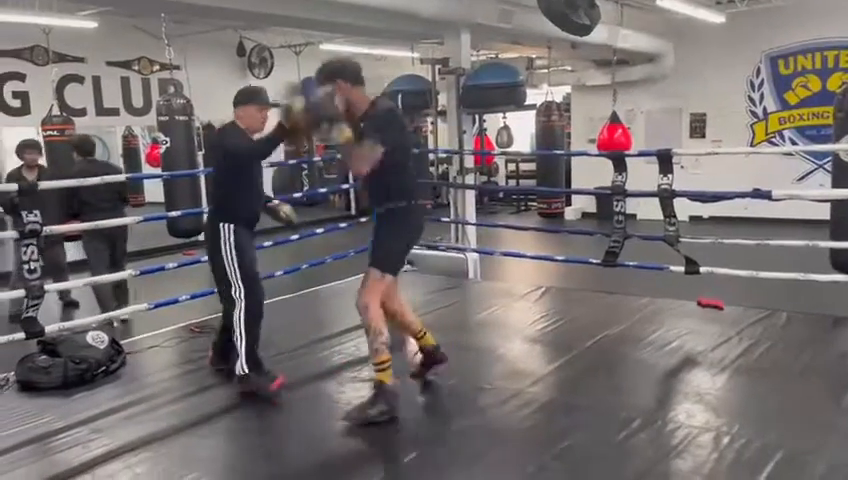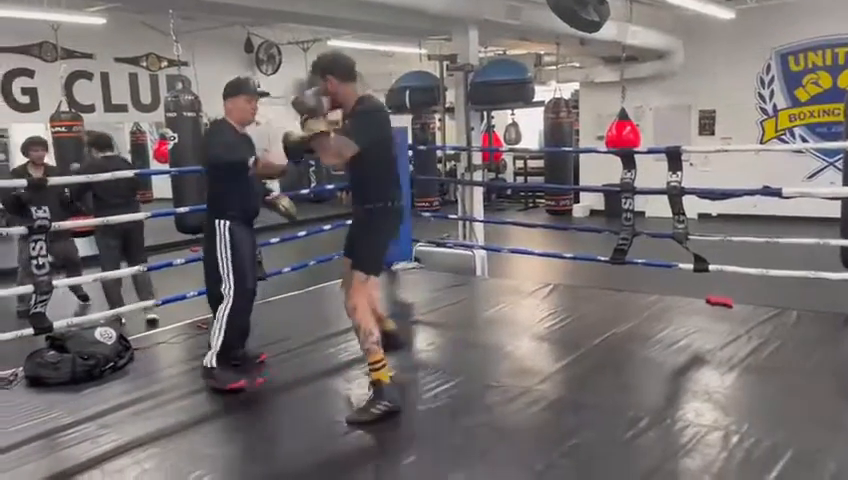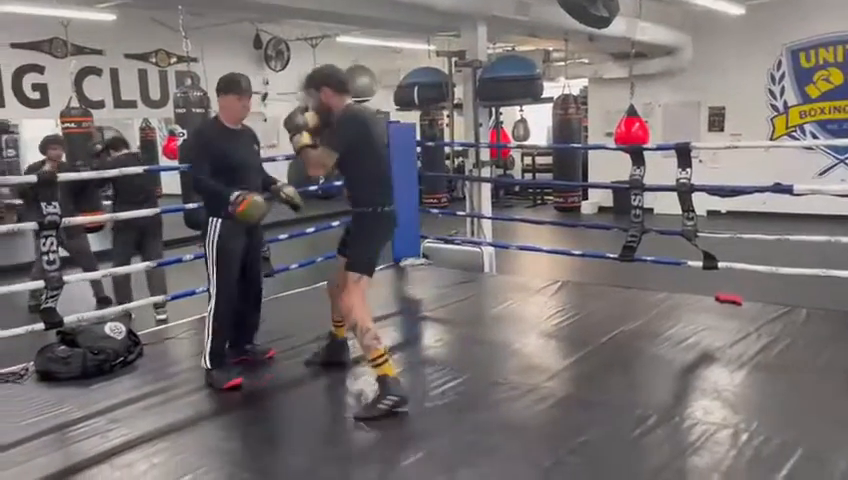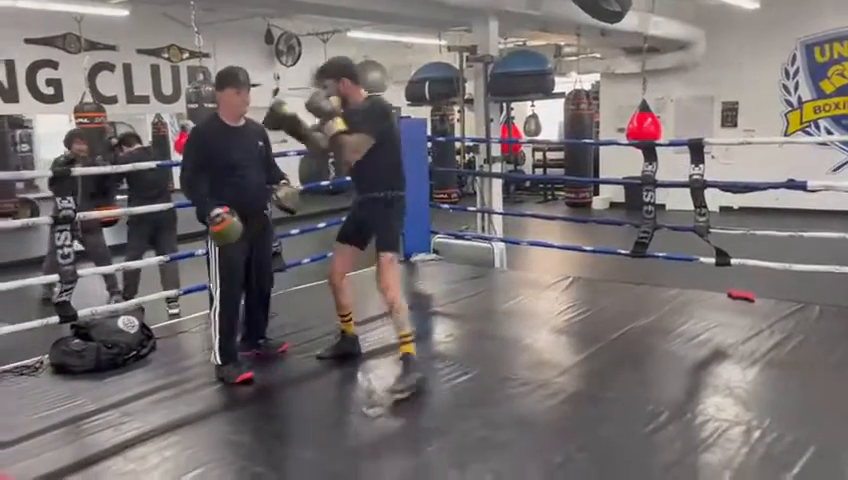
dt=0.2s
person 1, frame 1
left shoulder: (386, 114)
right shoulder: (361, 117)
left elbow: (361, 165)
left wrist: (340, 122)
left hip: (402, 214)
right hip: (387, 213)
left knee: (368, 301)
right knee: (386, 295)
left ankle: (384, 394)
right ankle: (430, 350)
person 1, frame 2
left shoulder: (368, 112)
right shoulder: (357, 112)
left elbow: (333, 156)
right elbow: (343, 156)
left wrist: (312, 117)
left hip: (380, 213)
right hip: (368, 210)
left knee: (356, 302)
right knee: (355, 282)
left ankle: (384, 393)
right ankle: (388, 333)
person 1, frame 3
left shoulder: (349, 120)
right shoulder: (358, 115)
left elbow: (317, 168)
left wrist: (299, 132)
right wrist: (313, 127)
left hip: (374, 217)
right hip: (365, 214)
left knee: (354, 303)
right knee: (337, 282)
left ankle: (390, 387)
right ankle: (336, 346)
person 1, frame 4
left shoulder: (376, 109)
right shoulder: (347, 113)
left elbow: (352, 155)
right elbow: (331, 149)
left wrist: (330, 115)
right wrist: (296, 126)
left hip: (387, 204)
right hip: (364, 203)
left knee: (387, 280)
right knee: (336, 272)
left ankle: (410, 363)
right ankle: (348, 339)
person 2, frame 1
left shoulder: (251, 142)
right shoulder: (228, 136)
right elbow: (245, 154)
left wrist: (273, 205)
right wrist: (283, 132)
left hip: (241, 228)
right hip: (226, 228)
left knee: (243, 294)
right knee: (247, 295)
left ankle: (223, 353)
right ankle: (248, 370)
person 2, frame 2
left shoulder: (245, 139)
right shoulder: (217, 133)
right elbow: (218, 164)
right wrist: (255, 163)
left hip: (244, 224)
right hip: (224, 225)
left knee: (246, 289)
right knee: (232, 292)
left ankle: (233, 349)
right ankle: (215, 364)
person 2, frame 3
left shoulder: (248, 135)
right shoulder: (205, 135)
right elbow: (199, 179)
left wrist: (277, 188)
right wrist: (232, 196)
left hip: (251, 222)
right hip: (223, 223)
left knee: (251, 287)
right knee: (223, 293)
left ankle: (241, 344)
right ankle: (214, 364)
person 2, frame 4
left shoulder: (256, 130)
right shoulder: (204, 134)
left elbow: (269, 166)
right elbow: (190, 180)
left wrist: (282, 184)
right wrist: (212, 209)
left hip: (259, 221)
right hip: (227, 225)
left knee: (261, 285)
right knee: (226, 293)
left ankle: (253, 338)
right ankle: (226, 360)
person 3, frame 1
left shoulder: (75, 174)
right shoulder: (113, 169)
left elbow: (71, 207)
right elbow: (125, 198)
left wrist: (81, 216)
left hip: (93, 229)
right hip: (117, 225)
left knee: (100, 273)
right knee: (119, 267)
right ankle: (122, 308)
person 3, frame 2
left shoulder: (90, 167)
right shoulder: (128, 165)
left elbow: (76, 194)
left hip: (107, 225)
right hip: (132, 221)
left knee: (110, 269)
right knee: (139, 264)
right ankle: (149, 307)
person 3, frame 3
left shoulder: (112, 164)
right shoulder: (145, 161)
left wrist: (102, 155)
left hip: (126, 221)
right hip: (151, 218)
left knee: (121, 264)
right knee: (155, 261)
right ankle: (160, 307)
person 3, frame 4
left shoulder: (126, 159)
left elbow: (112, 180)
left wrist: (117, 154)
left hip: (141, 215)
right hip: (165, 213)
left knee: (133, 257)
right knee: (168, 256)
left ankle: (127, 300)
right ankle: (173, 301)
person 4, frame 1
left shoulder: (49, 175)
right shoulder: (13, 177)
left elbow: (60, 200)
left wrist: (65, 218)
left knee: (59, 265)
right knee: (21, 270)
left ankle: (65, 296)
right ankle: (15, 309)
person 4, frame 2
left shoulder: (54, 172)
right shoulder: (17, 174)
left elbow: (64, 198)
left wrist: (74, 208)
left knee: (72, 258)
right knee: (27, 268)
left ankle: (78, 291)
right ankle: (23, 305)
person 4, frame 3
left shoulder: (68, 169)
right shoulder: (34, 169)
left elbow: (79, 193)
right elbow: (23, 194)
left hip: (69, 224)
left knee: (88, 259)
right knee: (41, 265)
left ankle: (100, 294)
right ankle: (34, 299)
person 4, frame 4
left shoulder: (93, 164)
right shoulder: (60, 163)
left elbow: (106, 190)
right elbow: (52, 185)
right wrist: (63, 163)
left hip: (89, 219)
left knee: (102, 255)
right knee: (54, 256)
left ankle: (113, 289)
right ankle: (47, 290)
